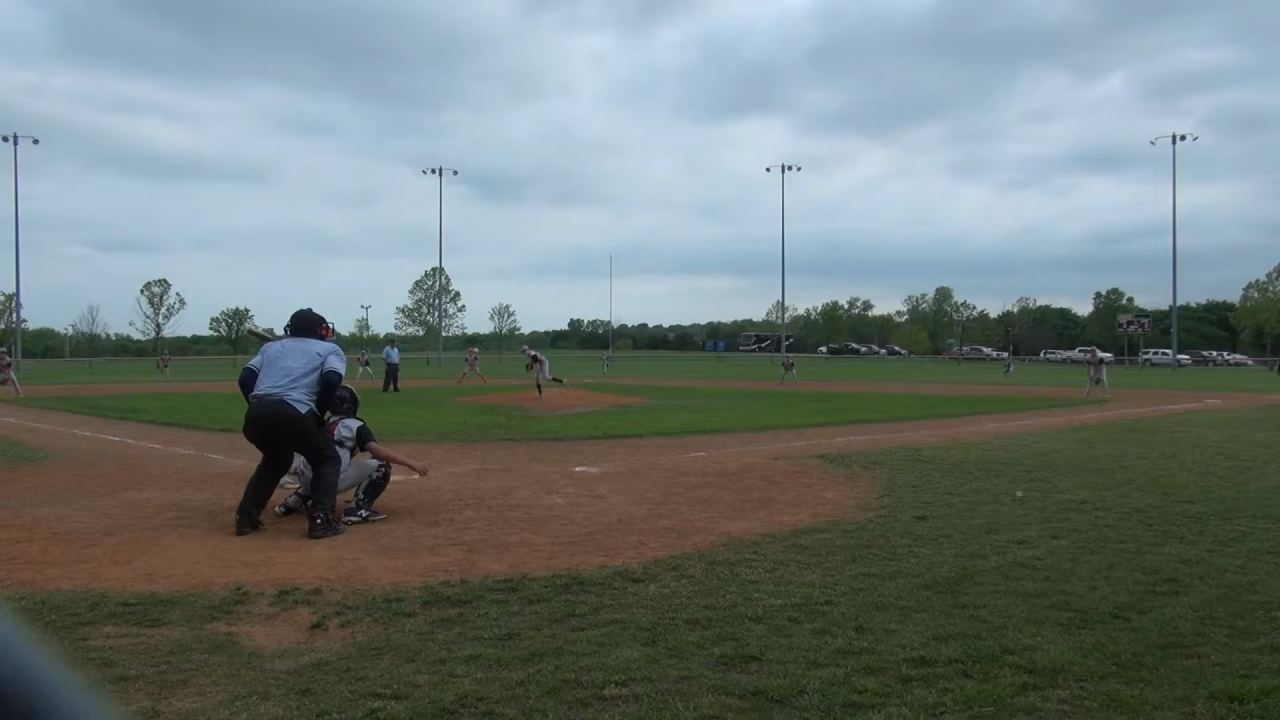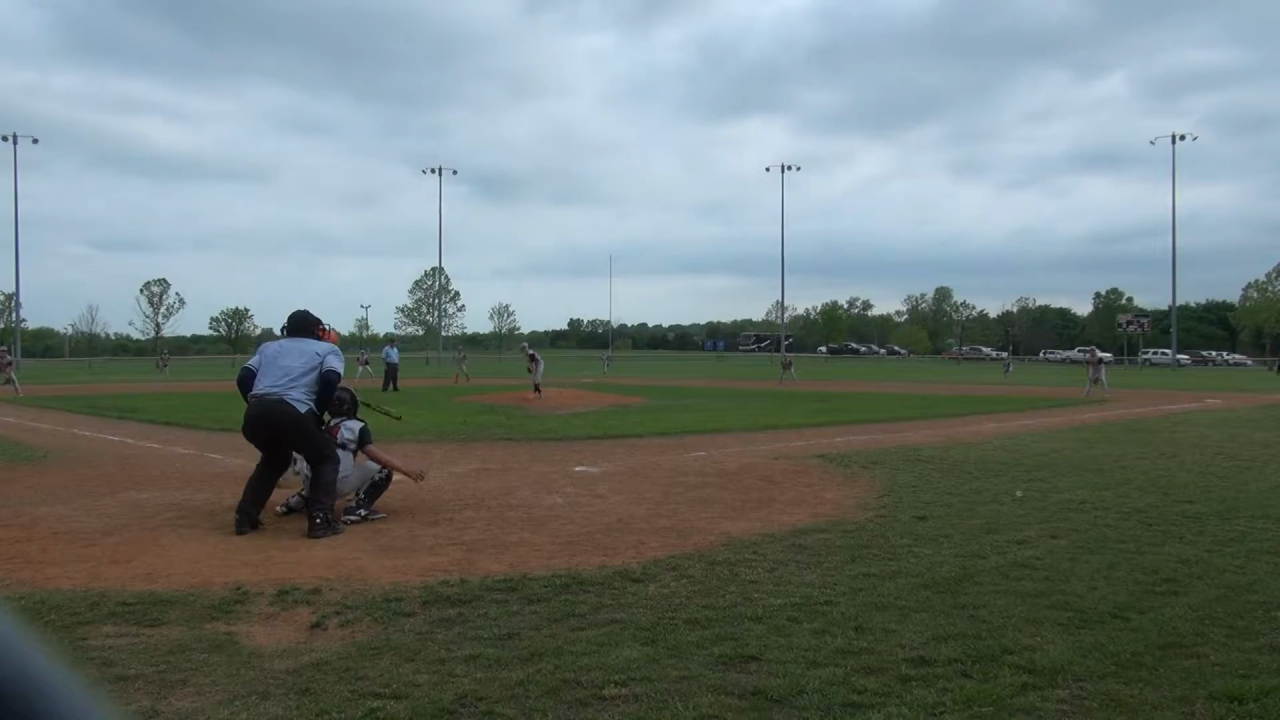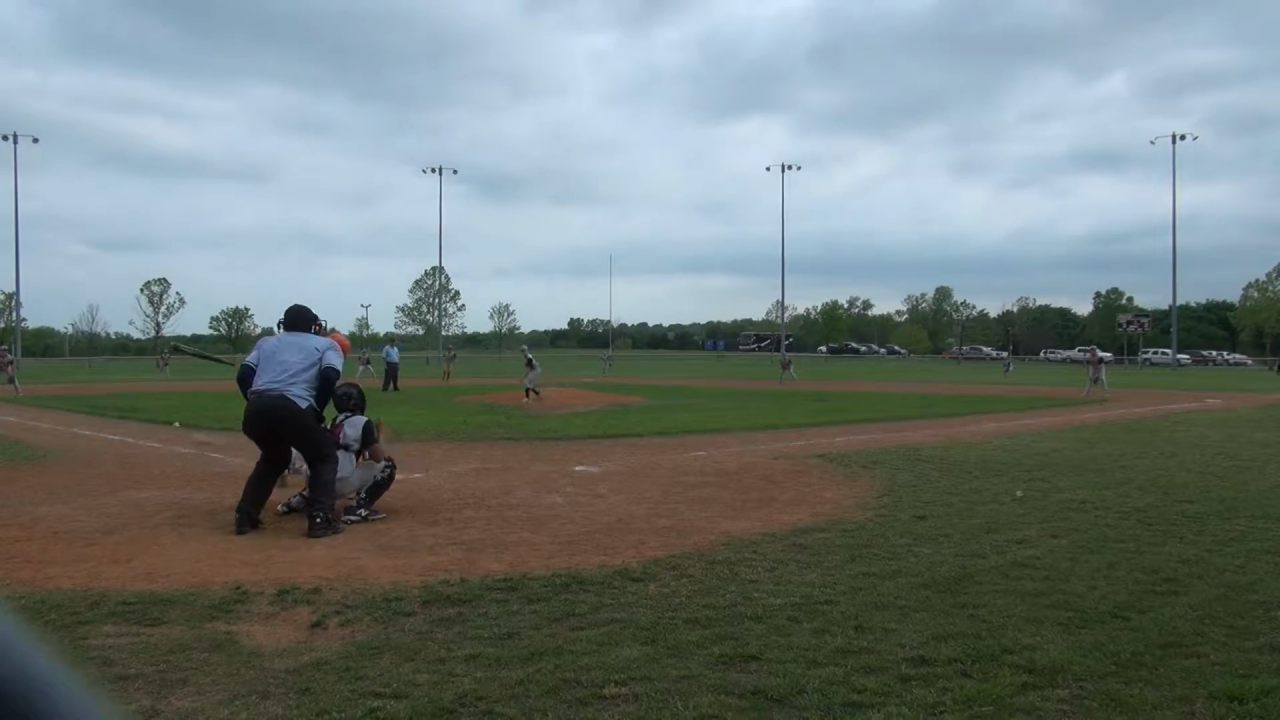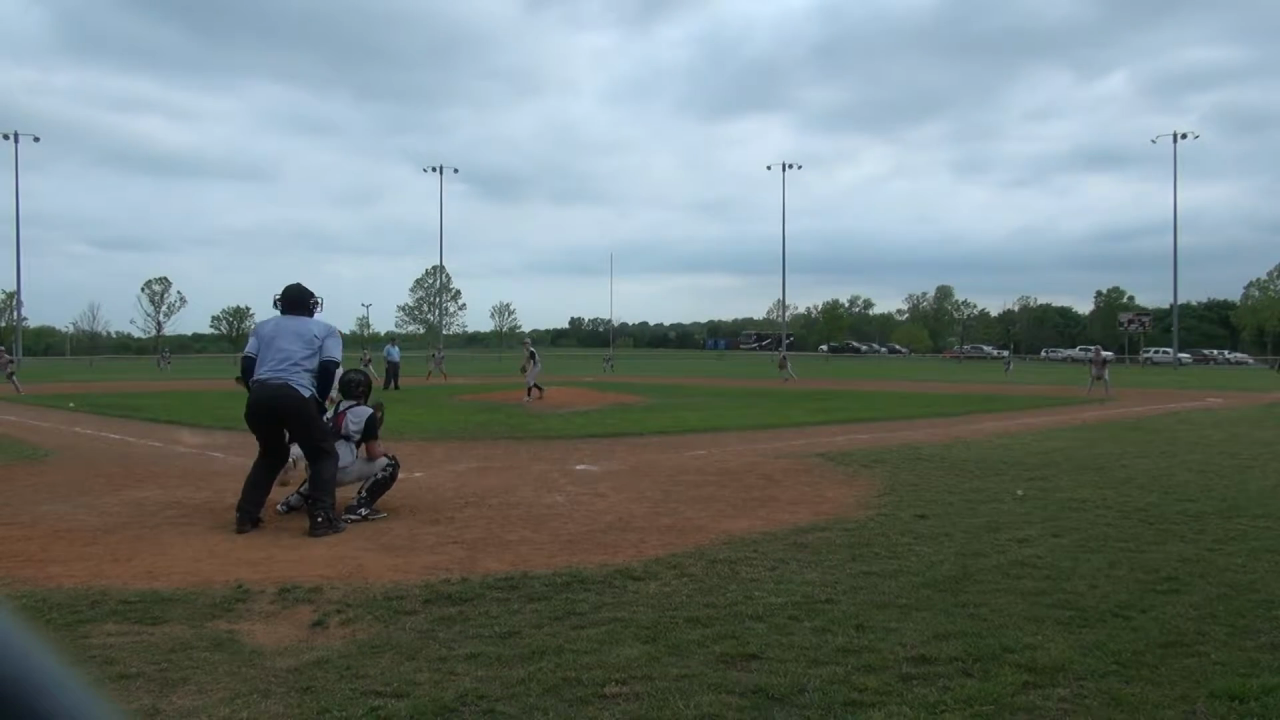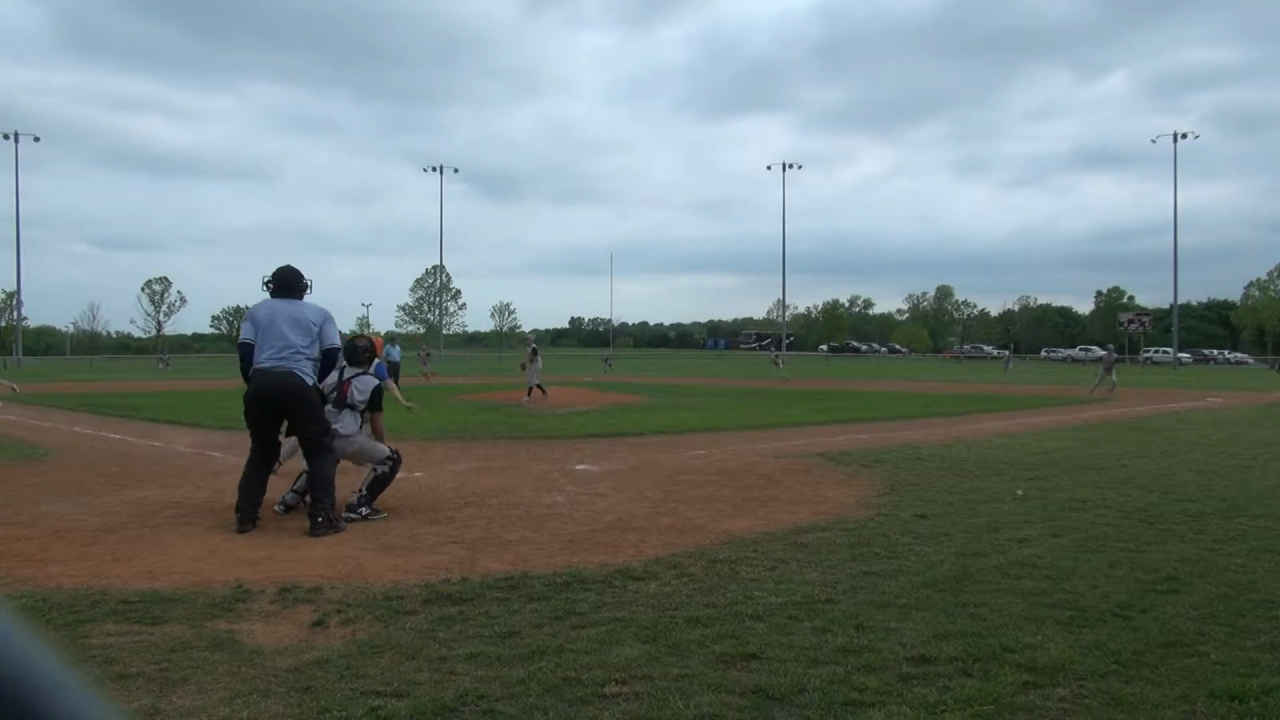
dt=0.2s
person 1, frame 1
left shoulder: (271, 347)
right shoulder: (330, 349)
left elbow: (245, 379)
right elbow: (332, 380)
right wrist: (317, 415)
left hip: (256, 414)
right hip: (293, 413)
left knee: (274, 461)
right knee: (327, 460)
left ankle: (245, 518)
right ankle: (321, 519)
person 1, frame 2
left shoulder: (268, 347)
right shoulder: (329, 349)
left elbow: (244, 379)
right elbow: (330, 379)
right wrist: (317, 414)
left hip: (256, 414)
right hip: (293, 413)
left knee: (273, 460)
right knee: (326, 459)
left ankle: (245, 517)
right ankle: (320, 520)
person 1, frame 3
left shoulder: (266, 342)
right shoulder: (327, 344)
left elbow: (244, 376)
right elbow: (329, 376)
right wrist: (317, 412)
left hip: (256, 409)
right hip: (294, 408)
left knee: (273, 458)
right knee: (324, 458)
left ankle: (245, 517)
right ankle: (320, 519)
person 1, frame 4
left shoulder: (263, 326)
right shoulder: (326, 329)
left elbow: (247, 367)
right elbow: (327, 368)
right wrist: (318, 402)
left hip: (261, 396)
right hip: (297, 396)
left knee: (270, 454)
right knee: (323, 455)
left ankle: (245, 516)
right ankle: (321, 518)
person 1, frame 5
left shoulder: (256, 310)
right shoulder: (319, 314)
left elbow: (245, 352)
right elbow: (331, 357)
left wrist: (253, 387)
right wrist: (317, 383)
left hip: (262, 384)
right hip: (299, 384)
left knee: (262, 450)
right knee: (320, 450)
left ankle: (245, 516)
right ankle: (322, 517)
person 2, frame 1
right shoulder: (356, 425)
right elbow: (377, 450)
right wrist: (412, 464)
left hip: (306, 479)
right knee: (382, 466)
left ankle: (293, 502)
right ankle: (359, 508)
person 2, frame 2
left shoulder: (323, 428)
right shoulder: (358, 426)
right elbow: (373, 454)
right wrist: (406, 471)
left hip: (311, 481)
right hip: (337, 484)
right knee: (384, 467)
left ankle: (296, 502)
right ankle: (359, 508)
person 2, frame 3
left shoulder: (332, 424)
right shoulder: (363, 422)
right elbow: (378, 456)
right wrist: (377, 439)
right hip: (340, 485)
right knee: (386, 466)
left ankle: (297, 502)
right ankle: (359, 508)
person 2, frame 4
left shoulder: (333, 411)
right shoulder: (367, 413)
right elbow: (373, 454)
right wrist: (382, 451)
right hip: (341, 472)
right knee: (389, 464)
left ankle: (294, 501)
right ankle: (359, 507)
person 2, frame 5
left shoulder: (333, 376)
right shoulder: (373, 384)
right elbow: (376, 424)
right wrist: (381, 444)
right hip: (345, 439)
right knee: (391, 458)
left ankle: (291, 500)
right ankle: (359, 506)
